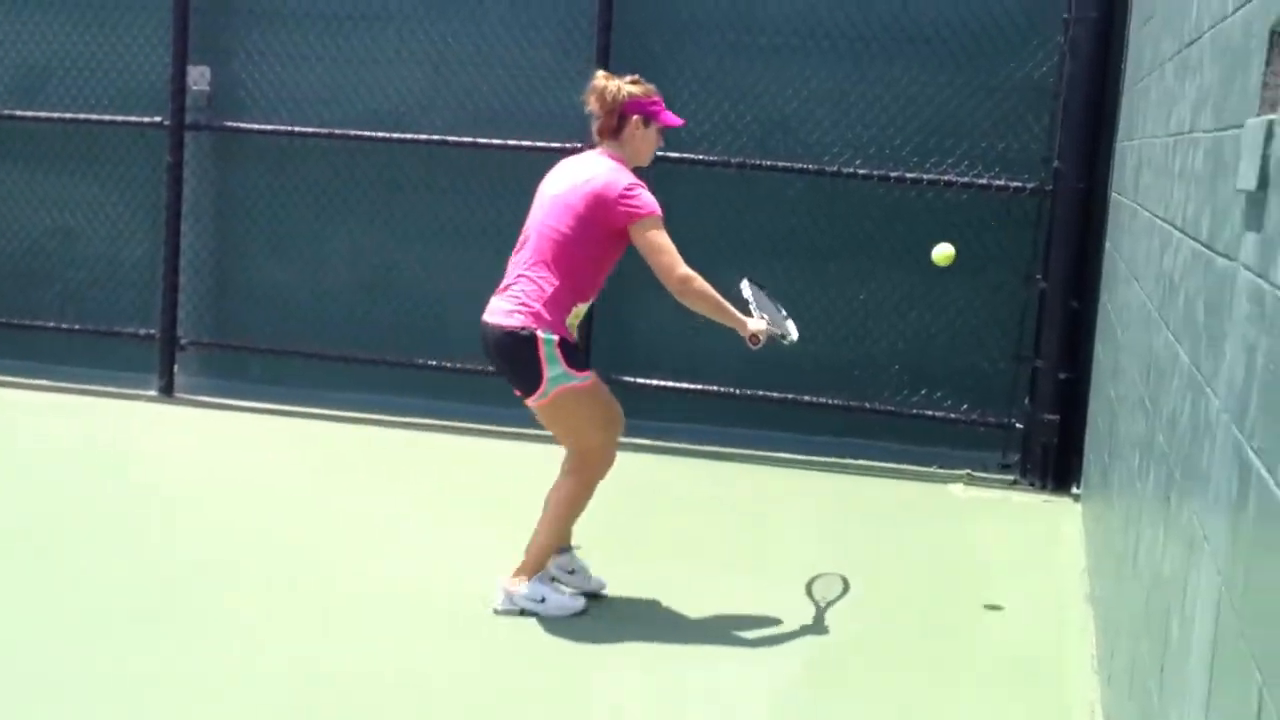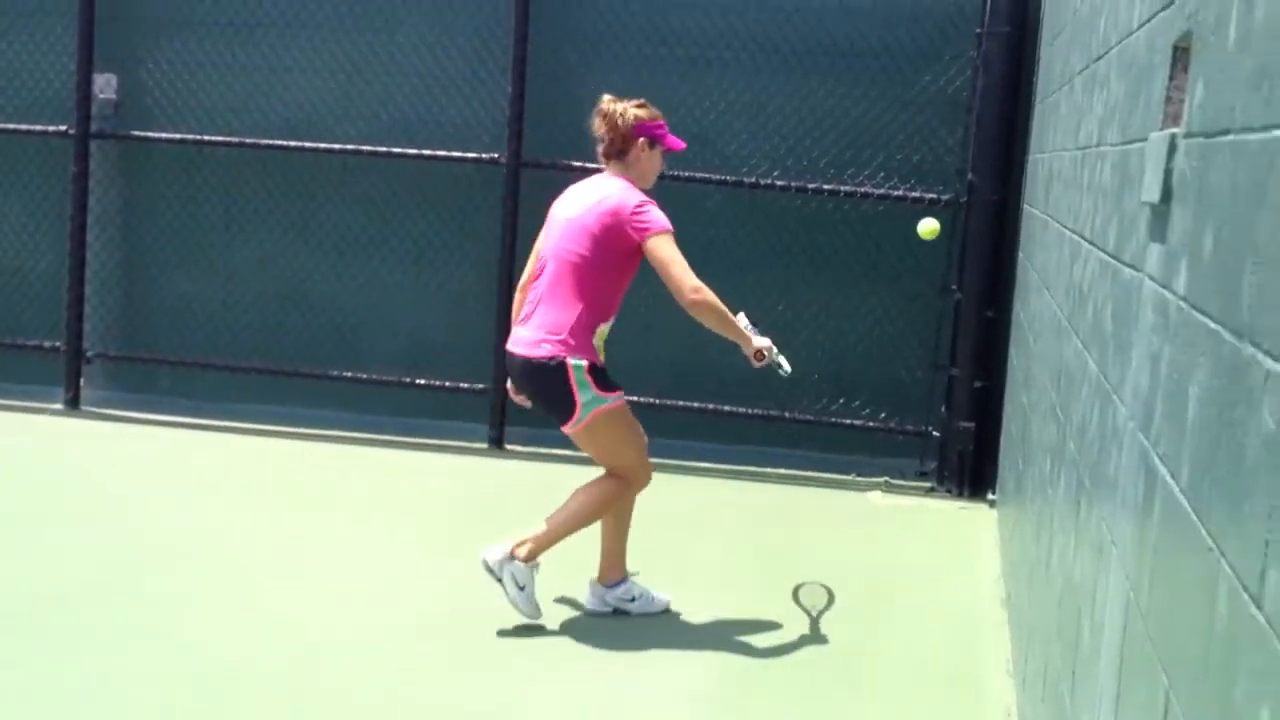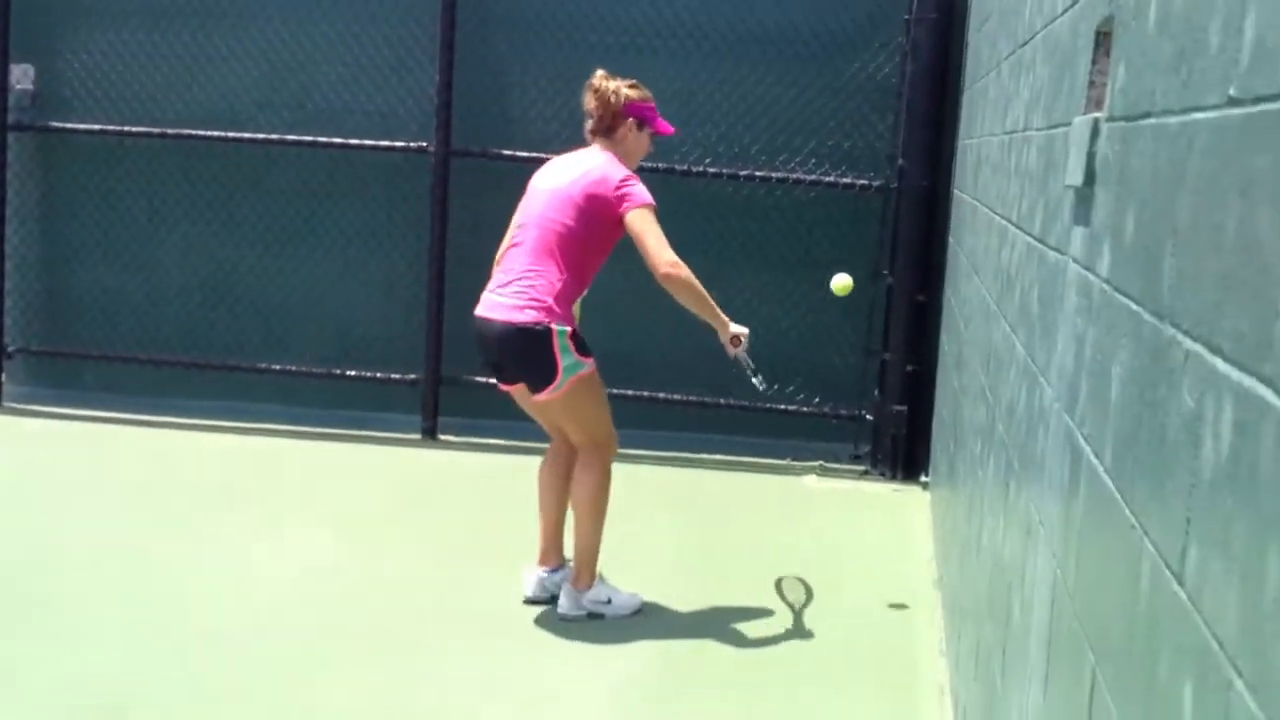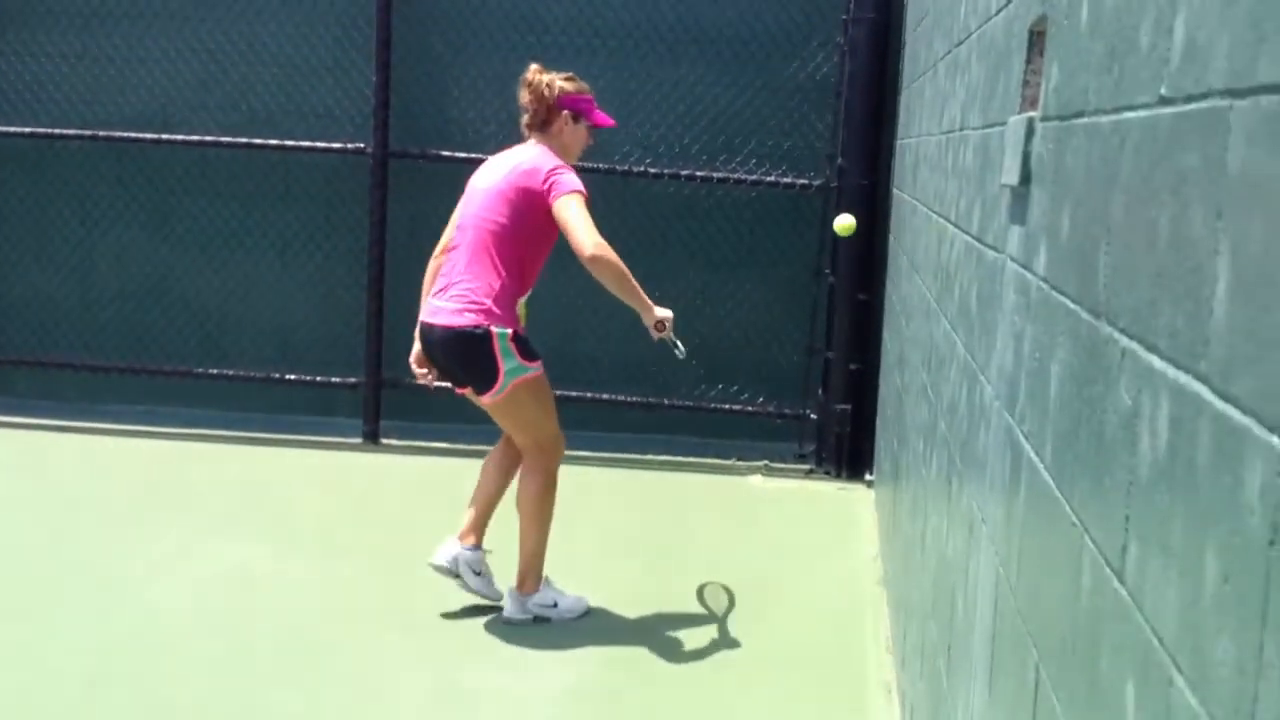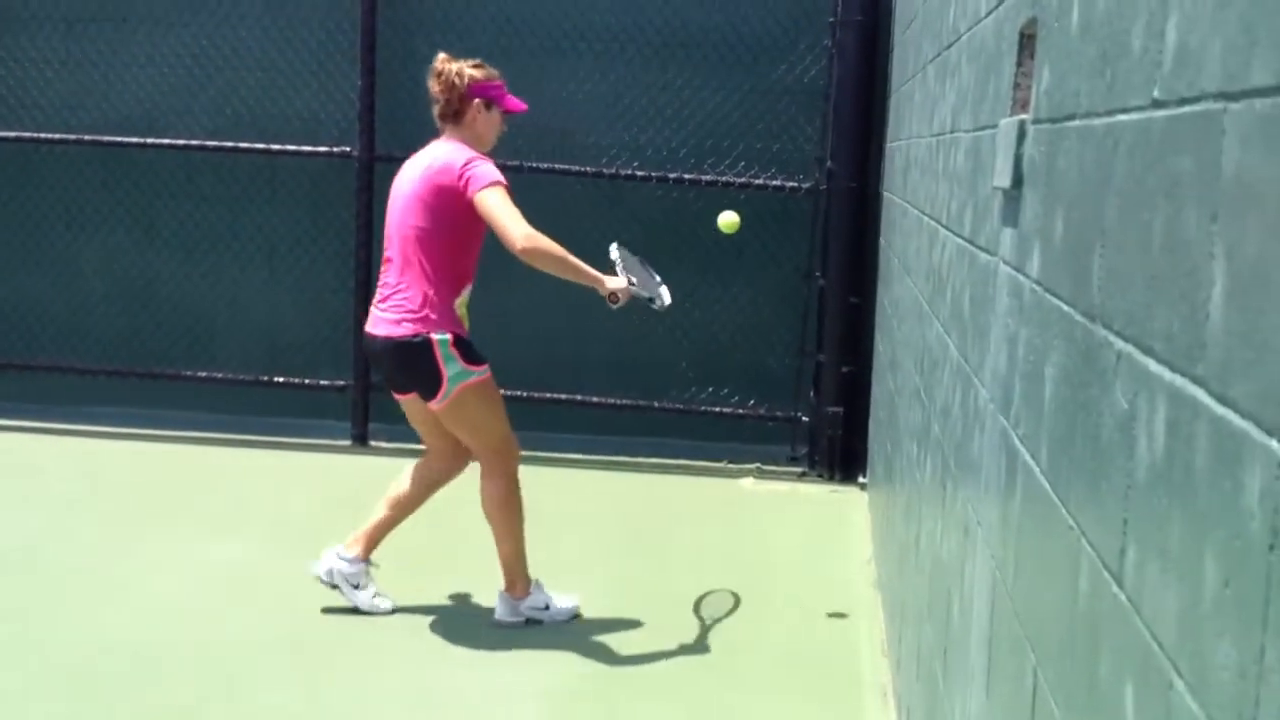
dt=0.3s
person 1, frame 1
left shoulder: (568, 169)
right shoulder: (624, 188)
right elbow: (680, 280)
right wrist: (742, 322)
left hip: (505, 328)
right hip: (535, 339)
left knee: (606, 426)
right knee: (592, 456)
left ankle: (556, 551)
right ankle: (523, 581)
person 1, frame 2
left shoulder: (572, 195)
right shoulder: (635, 208)
left elbow: (526, 284)
right elbow: (692, 295)
right wrist: (747, 339)
left hip: (528, 355)
right hip: (564, 363)
left knee: (627, 456)
right knee: (634, 472)
left ankle: (611, 582)
right ankle: (520, 554)
person 1, frame 3
left shoulder: (554, 168)
right shoulder: (620, 182)
right elbow: (668, 269)
right wrist: (722, 324)
left hip: (491, 323)
right hip: (538, 332)
left knee: (567, 438)
right knee: (597, 446)
left ankle: (548, 566)
right ankle: (583, 588)
person 1, frame 4
left shoulder: (493, 167)
right shoulder: (552, 173)
left elbow: (442, 254)
right elbow: (592, 252)
left wrist: (422, 339)
right wrist: (647, 308)
left hip: (440, 326)
right hip: (483, 333)
left knee: (522, 435)
right knee: (544, 450)
left ankle: (465, 544)
right ankle: (529, 592)
person 1, frame 5
left shoulder: (419, 164)
right shoulder: (469, 166)
right elbow: (524, 243)
right wrist: (598, 280)
left hip: (387, 336)
right hip: (428, 341)
left knee: (450, 455)
right knee: (501, 457)
left ankle: (348, 557)
right ankle: (520, 595)
